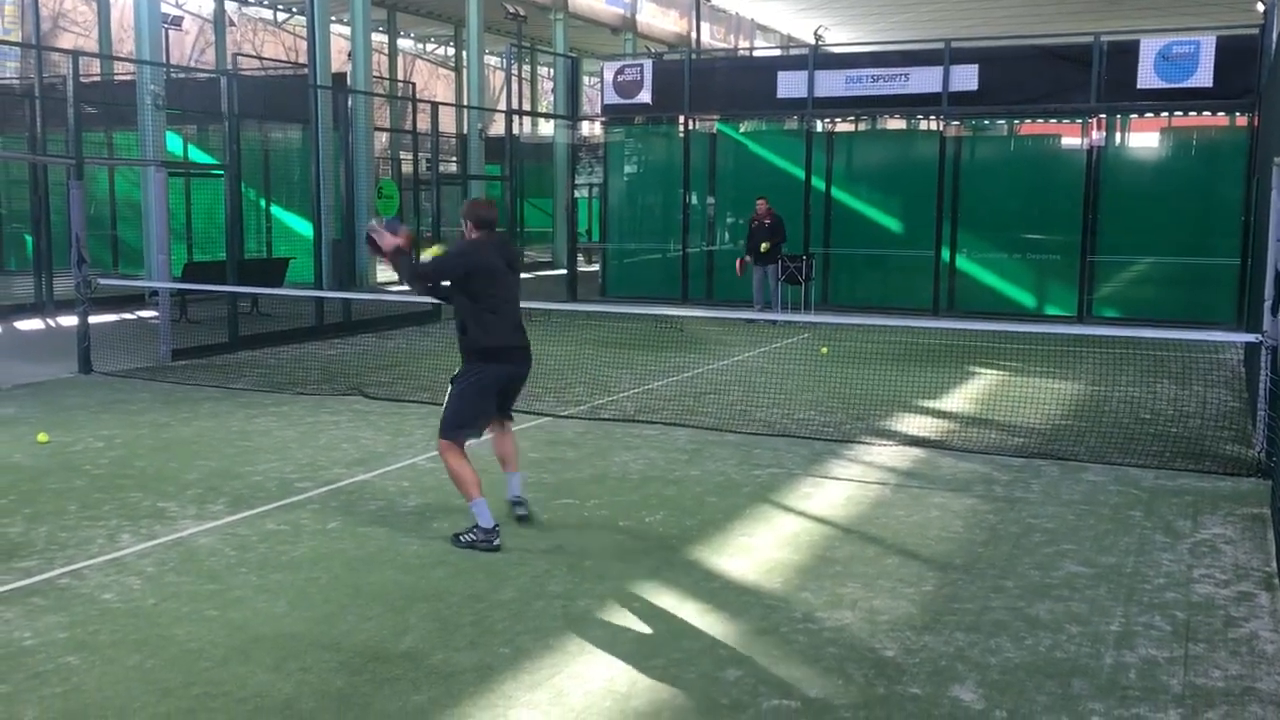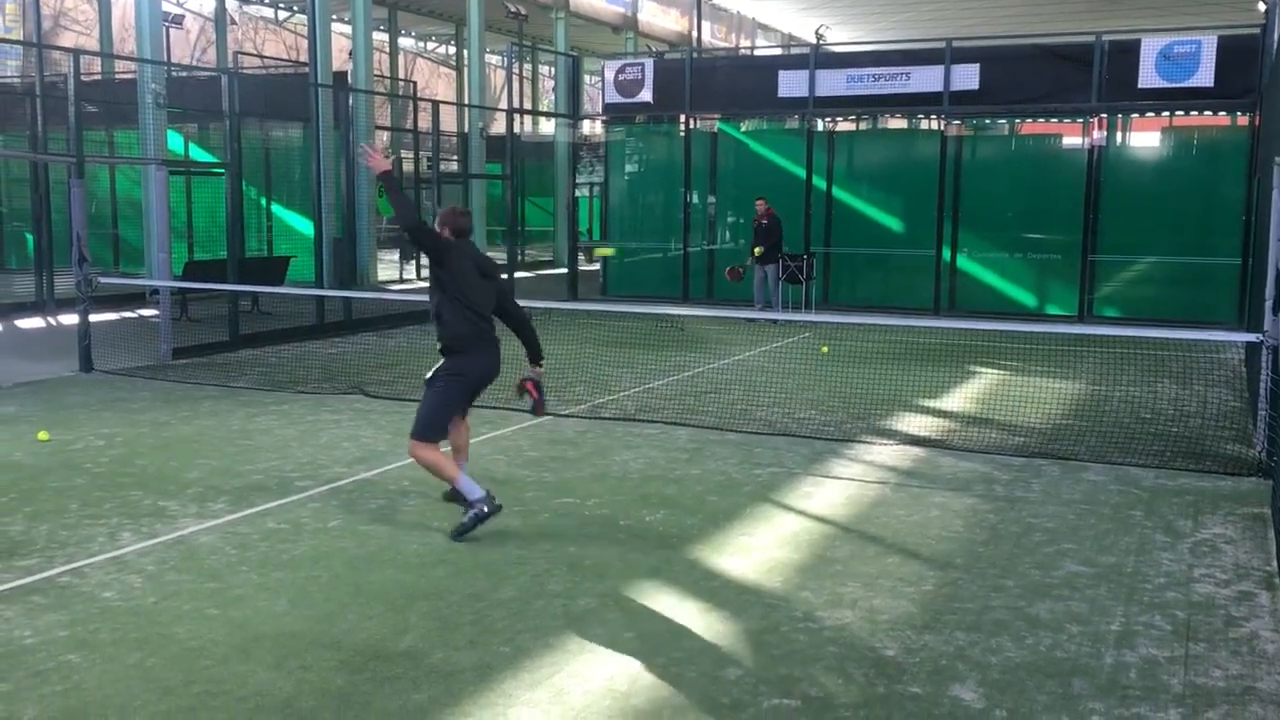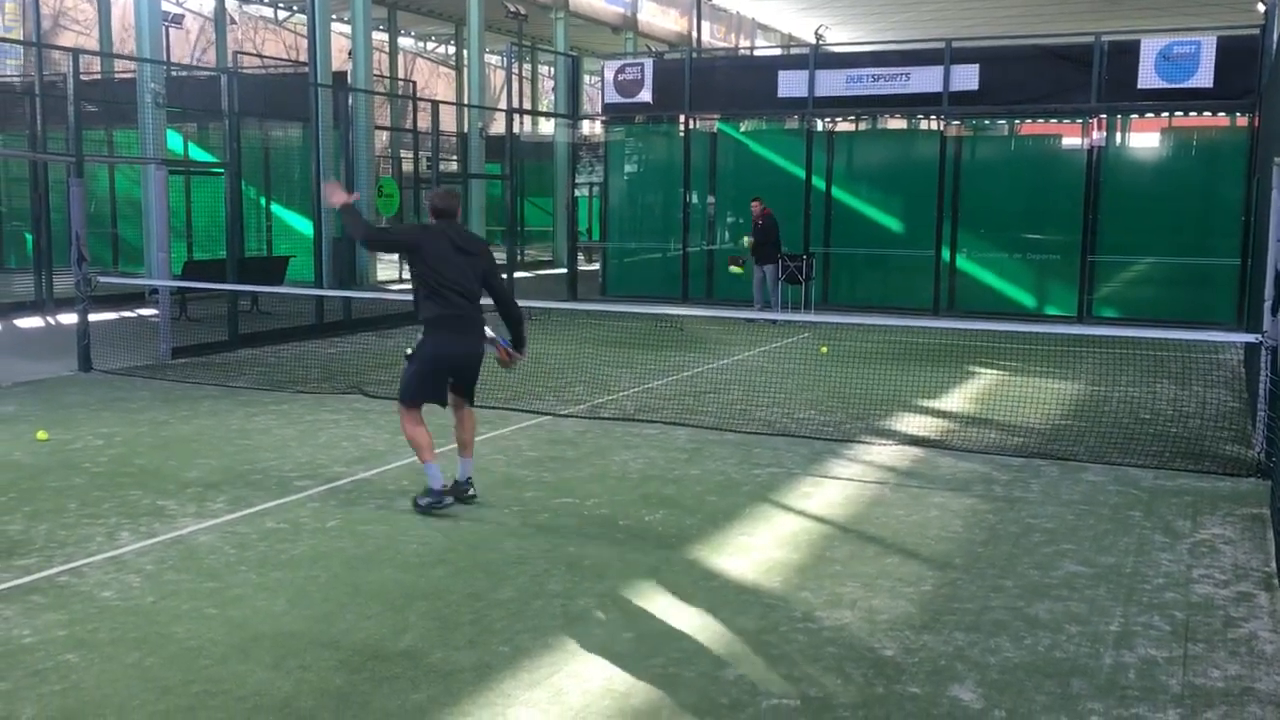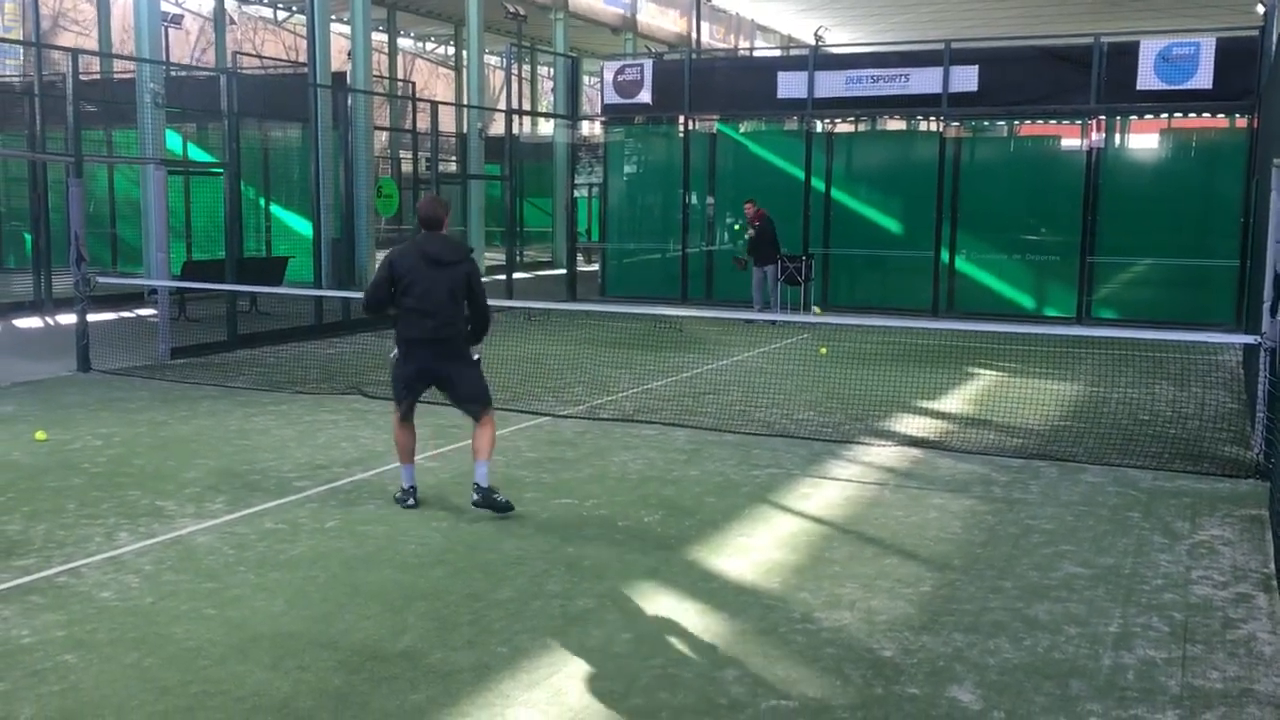
dt=0.2s
person 1, frame 1
left shoulder: (468, 253)
right shoulder: (506, 255)
left elbow: (419, 278)
left wrist: (393, 252)
left hip: (486, 362)
right hip: (518, 360)
left knee: (449, 445)
right knee: (500, 421)
left ankle: (486, 527)
right ankle: (517, 498)
person 1, frame 2
left shoulder: (445, 252)
right shoulder: (487, 268)
left elbow: (411, 222)
right elbow: (516, 316)
left wrist: (387, 174)
right wrist: (535, 358)
left hip: (461, 361)
right hip: (489, 359)
left knee: (421, 446)
right knee: (454, 414)
left ankle: (478, 499)
right ankle: (463, 489)
person 1, frame 3
left shoulder: (420, 236)
right shoulder: (480, 249)
left elbow: (369, 236)
right elbow: (506, 302)
left wrist: (345, 206)
right wrist: (517, 342)
left hip: (437, 339)
right hip: (472, 340)
left knee: (408, 413)
right knee: (463, 405)
left ankle: (437, 487)
right ankle: (464, 481)
person 1, frame 4
left shoulder: (398, 256)
right shoulder: (464, 259)
left elbow: (371, 305)
right elbow: (481, 316)
left wrist: (402, 314)
right wrist: (466, 342)
left hip: (410, 353)
right hip: (454, 353)
left knee: (402, 414)
right knee: (485, 418)
left ankle: (407, 489)
right ankle: (482, 486)
